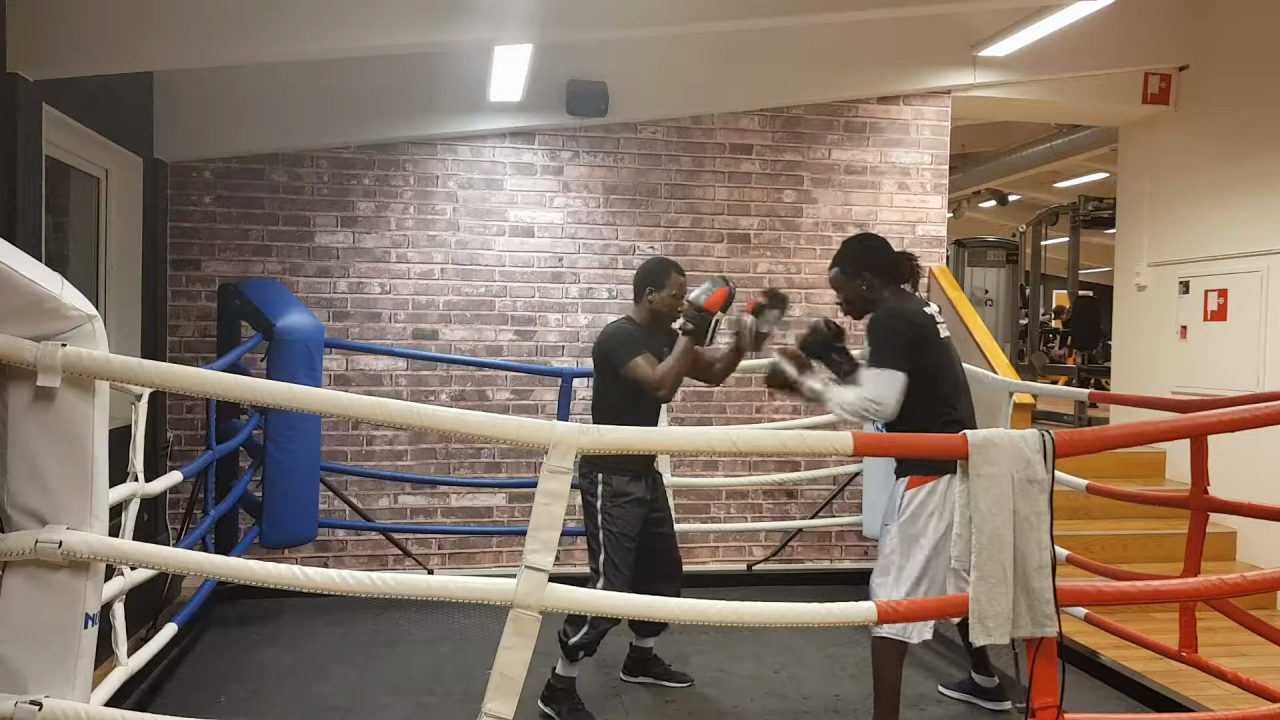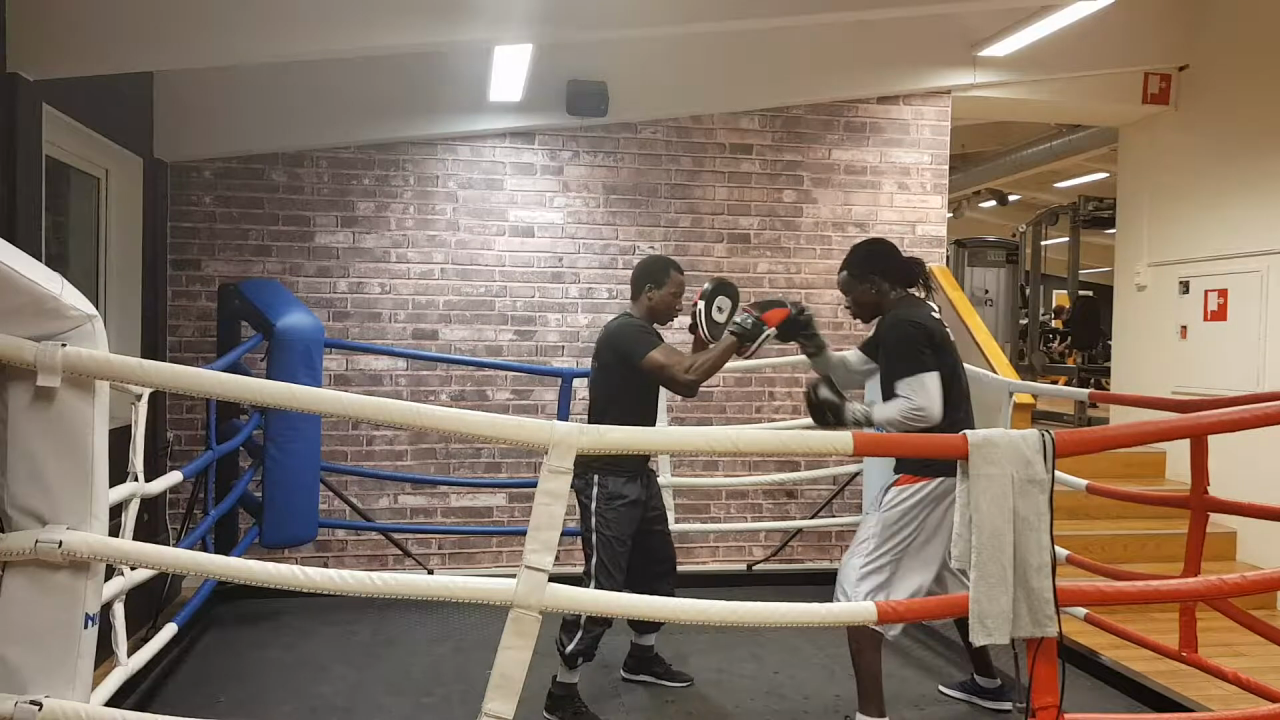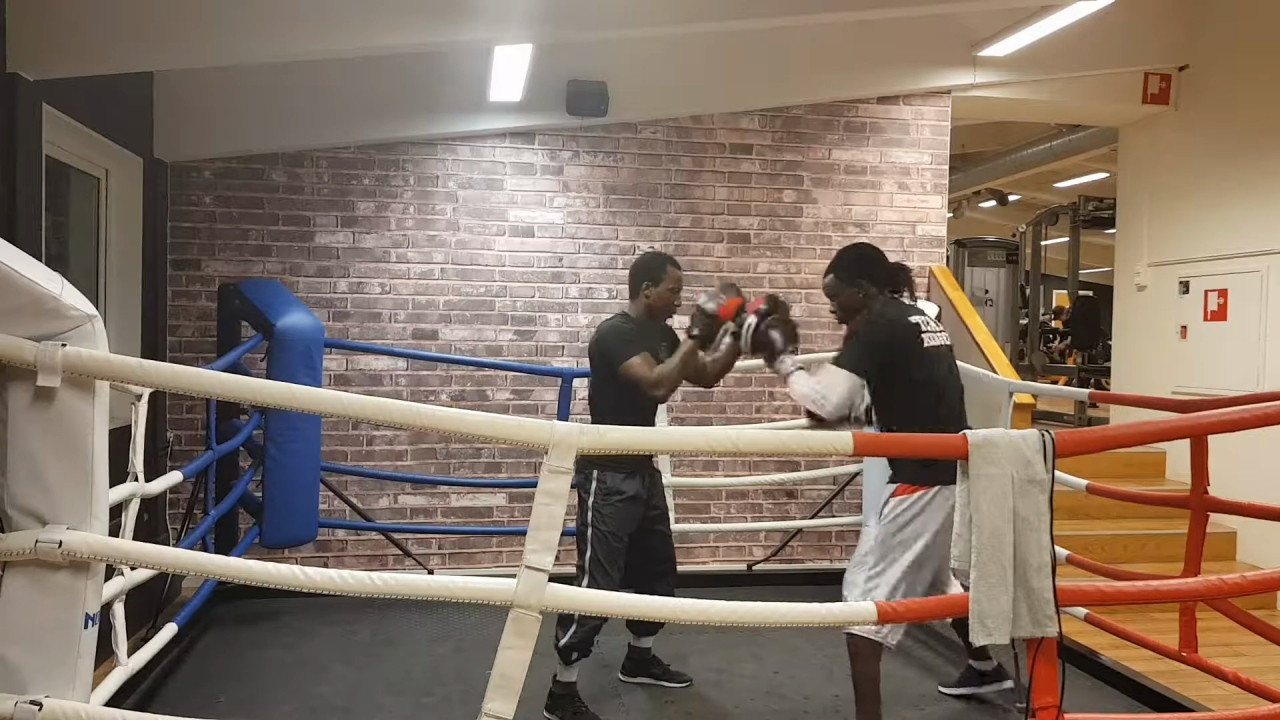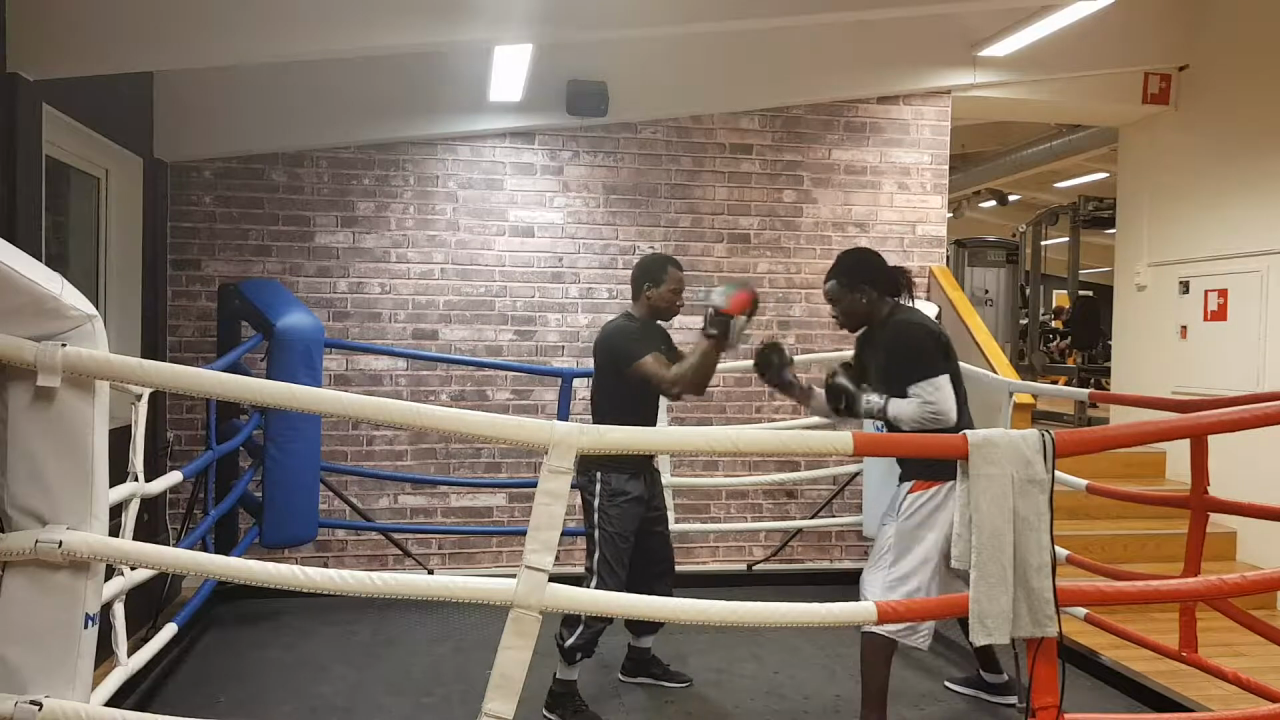
dt=0.2s
person 1, frame 1
left shoulder: (892, 319)
right shoulder: (915, 310)
left elbow: (876, 404)
right elbow: (887, 388)
left wrist: (806, 381)
right wrist: (835, 356)
left hip: (932, 472)
right hip: (958, 464)
left knee: (894, 594)
right knee: (950, 577)
person 1, frame 2
left shoulder: (903, 325)
right shoulder: (908, 317)
left elbow: (922, 410)
right elbow: (851, 370)
left wrist: (849, 413)
right wrist: (813, 344)
left hip: (927, 474)
right hip: (955, 469)
left knee: (860, 584)
right knee: (950, 578)
person 1, frame 3
left shoulder: (876, 327)
right shoulder: (913, 320)
left elbow: (829, 400)
left wrist: (781, 359)
right wrist: (855, 407)
left hip: (923, 480)
right hip: (954, 473)
left knee: (867, 594)
right knee: (937, 577)
right ankle: (984, 666)
person 1, frame 4
left shoulder: (910, 332)
right shoulder: (876, 336)
left elbow: (938, 413)
right elbow: (840, 405)
left wrist: (867, 403)
right wrist: (788, 381)
left hip: (938, 476)
right hip: (942, 474)
left knee: (884, 593)
right knee: (949, 578)
right ankle: (994, 678)
person 2, frame 1
left shoulder: (664, 334)
right shoulder: (618, 337)
left elbow: (713, 373)
right elbow: (662, 386)
left wrist: (747, 337)
right wrist: (694, 331)
left hip: (643, 472)
right hip: (609, 477)
left knee: (662, 572)
right knee: (610, 584)
left ankle: (640, 659)
person 2, frame 2
left shoulder: (647, 334)
right shoulder: (623, 333)
left elbow: (684, 384)
right elbow: (687, 376)
left wrist: (708, 336)
right wrist: (738, 334)
left hip: (637, 471)
right hip: (606, 477)
left knee: (659, 569)
right knee: (606, 583)
left ankle: (641, 657)
person 2, frame 3
left shoulder: (658, 332)
right shoulder: (614, 334)
left elbow: (706, 376)
right elbow: (658, 386)
left wrist: (737, 338)
right wrist: (698, 335)
left hip: (641, 470)
right hip: (606, 474)
left knee: (656, 570)
right knee: (597, 583)
left ankle: (639, 659)
person 2, frame 4
left shoulder: (655, 335)
right shoulder: (618, 334)
left elbow: (694, 386)
right elbow: (674, 383)
left wrist: (718, 336)
right wrist: (712, 333)
left hip: (641, 470)
right hip: (609, 475)
left knee: (656, 571)
right knee: (604, 583)
left ankle: (639, 659)
